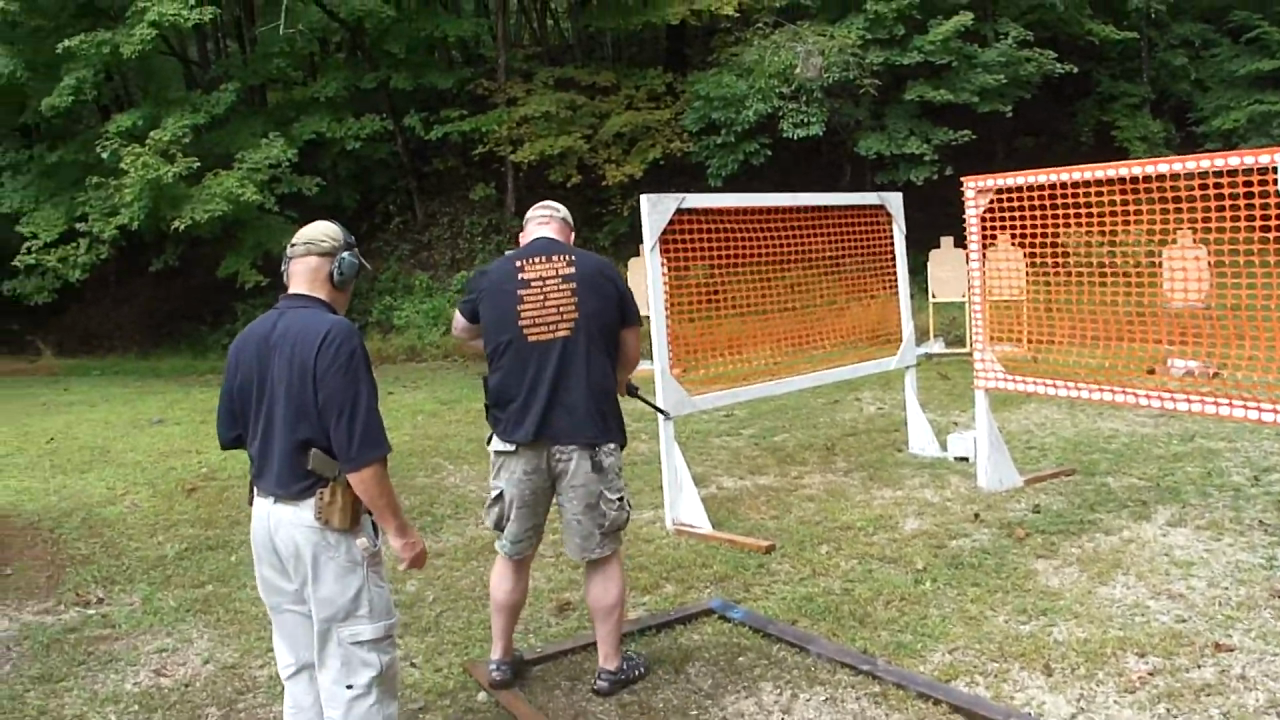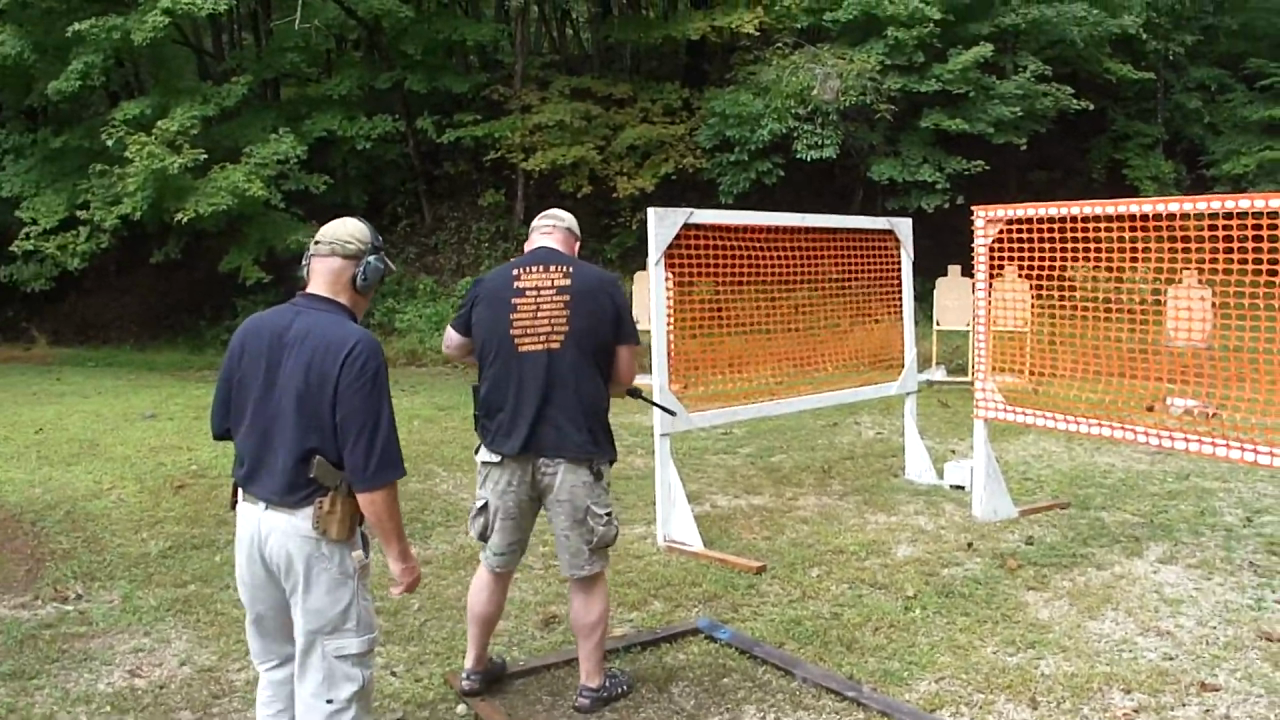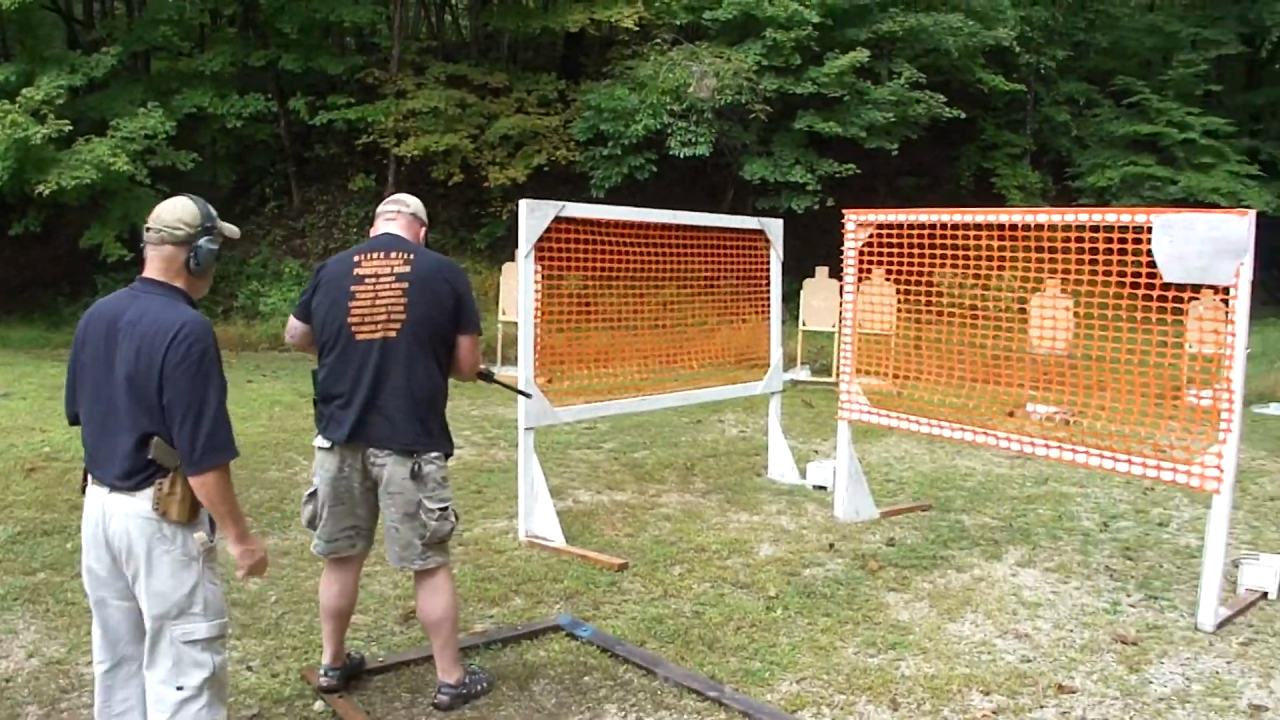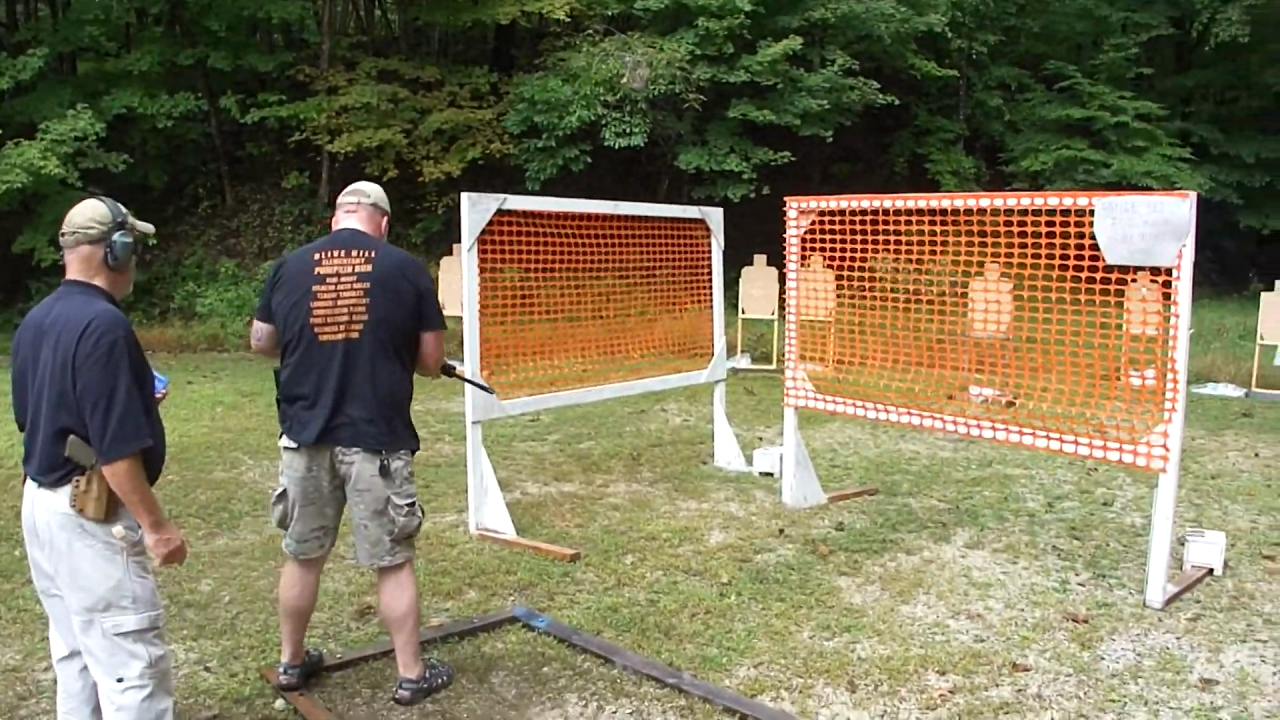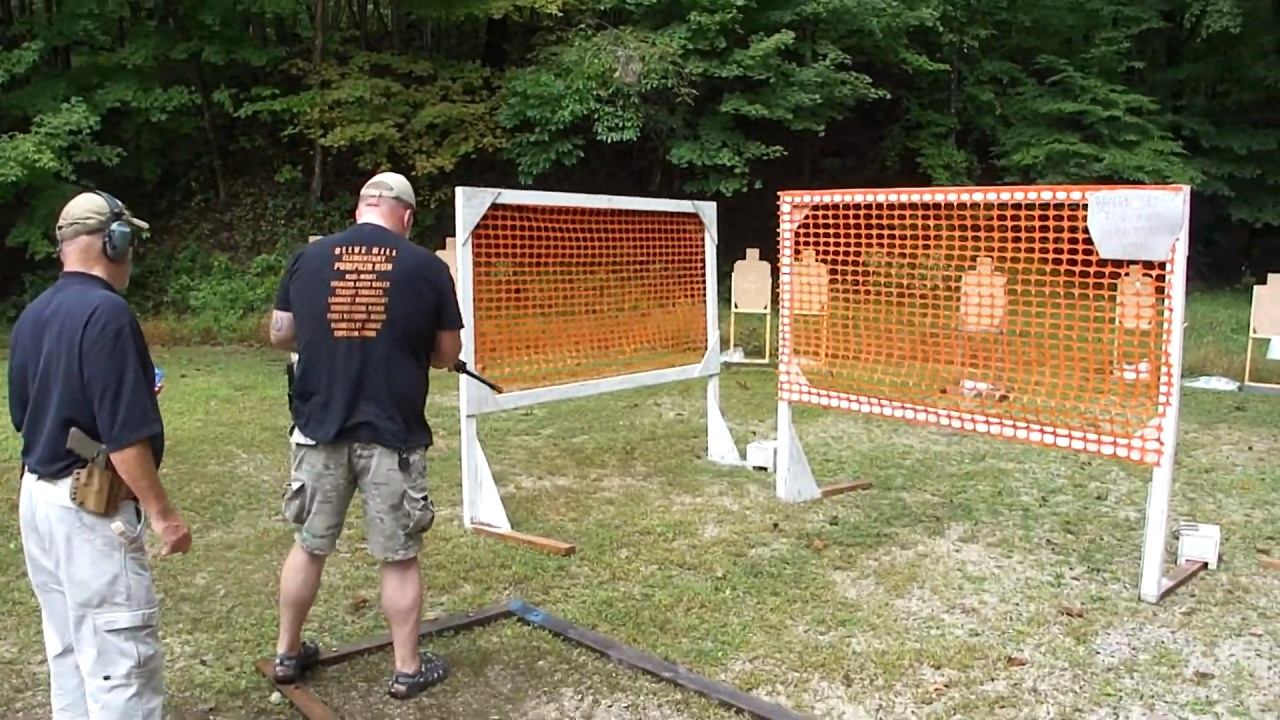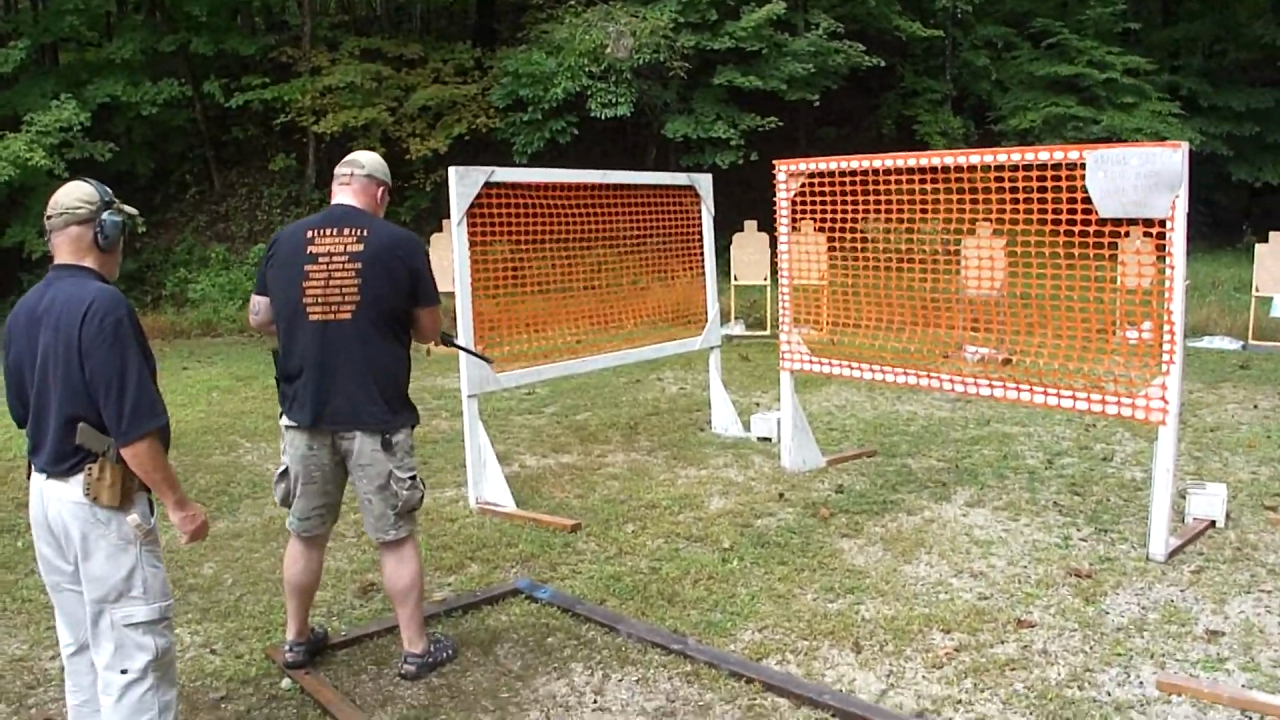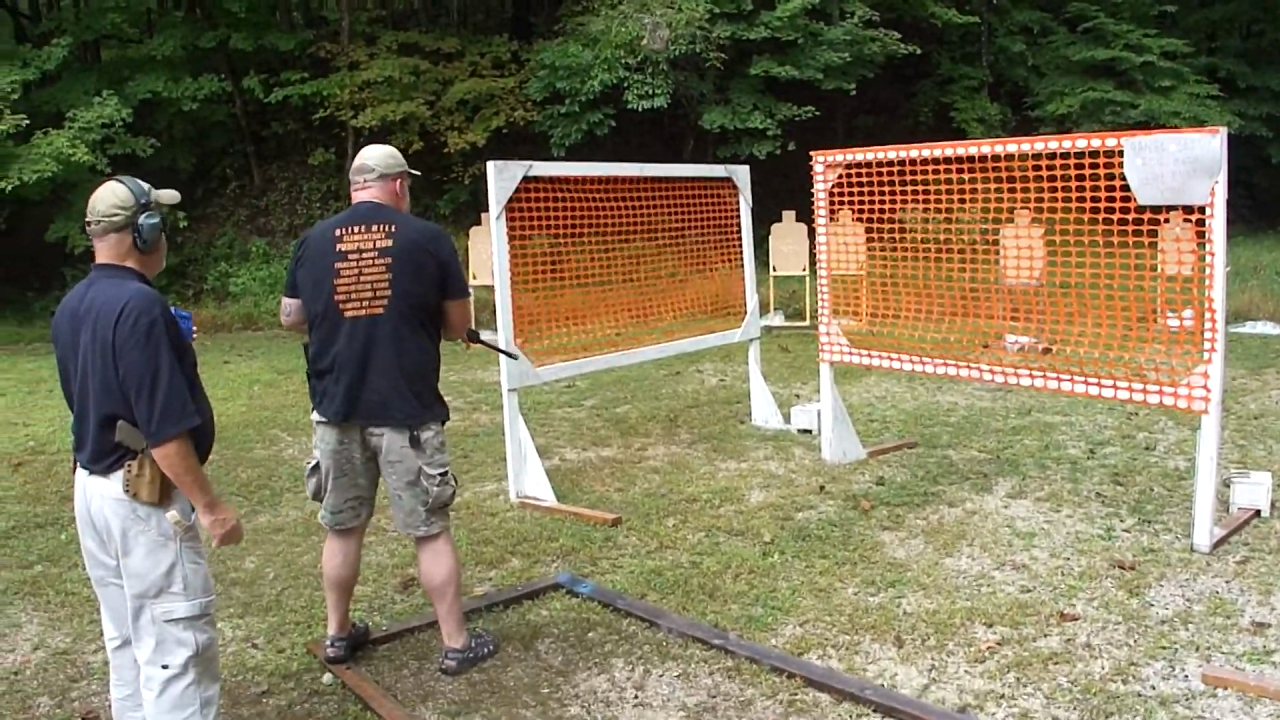
dt=0.4s
person 1, frame 1
left shoulder: (246, 340)
right shoulder: (334, 334)
left elbow: (232, 435)
right elbow: (360, 453)
right wrist: (397, 529)
left hip: (266, 516)
right hip: (327, 522)
left knee: (299, 662)
right knee: (358, 667)
person 1, frame 2
left shoulder: (252, 329)
right shoulder: (354, 346)
left elbow: (224, 424)
right elbow: (372, 472)
right wrist: (399, 553)
left hip: (252, 518)
right hip: (315, 530)
left knee: (275, 662)
right knee: (333, 678)
person 1, frame 3
left shoulder: (96, 315)
right shoulder: (186, 330)
left elbow: (79, 411)
right elbow: (204, 455)
right wrist: (238, 535)
left hip: (100, 504)
right hip: (160, 516)
left knee: (117, 654)
right knee: (185, 668)
person 1, frame 4
left shoulder: (34, 321)
right shoulder: (103, 323)
right elbow: (117, 448)
right wrist: (155, 525)
left hip: (42, 502)
right hip: (91, 513)
left knee: (75, 653)
right knee: (132, 662)
person 1, frame 5
left shoulder: (31, 315)
right shoulder: (106, 312)
right elbow: (125, 437)
right wrist: (162, 513)
left hip: (38, 495)
right hip: (92, 505)
left knee: (69, 649)
right knee: (122, 658)
person 1, frame 6
right shoulder: (102, 305)
right elbow: (134, 429)
right wrist: (177, 503)
left hip: (45, 492)
right hip: (101, 500)
left knee: (81, 645)
right knee: (135, 650)
person 1, frame 7
left shoulder: (71, 306)
right shoulder: (139, 305)
right elbow: (165, 429)
right wrist: (209, 505)
left hip: (93, 487)
right hip: (145, 496)
left knee: (127, 639)
right knee: (177, 644)
person 2, frame 1
left shoulder: (491, 276)
right shoulder: (602, 271)
left elbow: (461, 330)
right elbow: (629, 356)
left hip: (517, 437)
right hip: (589, 435)
left knee: (513, 552)
right knee: (602, 555)
left ankle: (501, 659)
right ankle: (611, 666)
person 2, frame 2
left shoulder: (488, 285)
right shoulder: (603, 285)
left elbow: (452, 348)
right elbow: (624, 376)
left hip: (504, 447)
right hip: (577, 450)
left knee: (494, 561)
right knee: (586, 571)
left ankle: (474, 667)
right ankle: (593, 683)
person 2, frame 3
left shoulder: (331, 270)
right shoulder: (445, 273)
left elbow: (295, 337)
right elbow: (467, 367)
left hip: (341, 437)
right hip: (411, 442)
left knee: (340, 556)
right knee: (430, 563)
left ankle: (332, 663)
right ankle: (452, 680)
person 2, frame 4
left shoulder: (288, 265)
right shoulder: (407, 269)
left elbow: (261, 342)
right elbow: (431, 362)
left hip: (306, 435)
right hip: (377, 439)
left knee: (303, 555)
right knee: (394, 561)
left ankle: (292, 661)
right ankle: (412, 675)
person 2, frame 5
left shoulder: (307, 257)
right shoulder: (427, 267)
left elbow: (280, 335)
right elbow: (447, 356)
left hip: (319, 429)
right hip: (392, 434)
left knee: (308, 545)
right knee: (400, 556)
left ankle: (287, 653)
right ankle: (408, 669)
person 2, frame 6
left shoulder: (283, 242)
right shoulder: (401, 244)
left elbow: (259, 319)
right elbow: (429, 332)
left hip: (306, 414)
right hip: (377, 417)
left knee: (305, 532)
right knee: (396, 537)
left ankle: (296, 639)
right ankle: (416, 649)
person 2, frame 7
left shoulder: (312, 241)
right shoulder: (429, 239)
left elbow: (290, 318)
right elbow: (458, 327)
left hip: (336, 410)
right hip: (407, 412)
left knee: (341, 526)
right knee: (431, 530)
left ankle: (338, 634)
right ankle: (457, 644)
